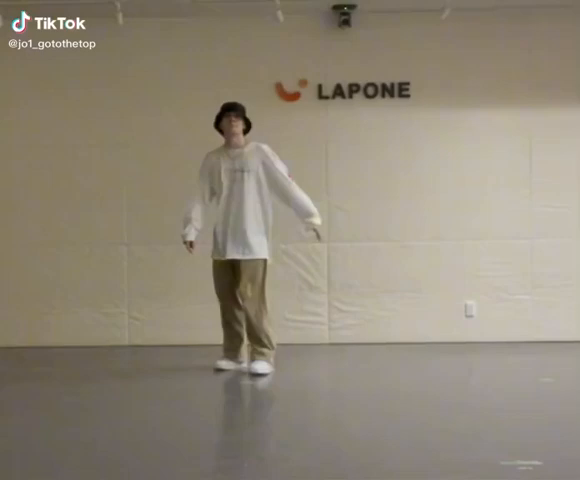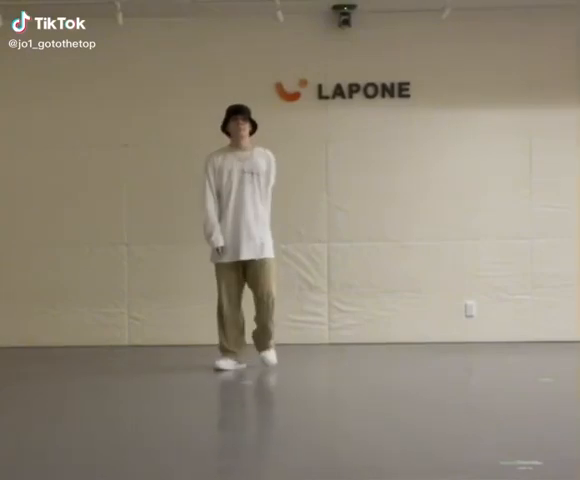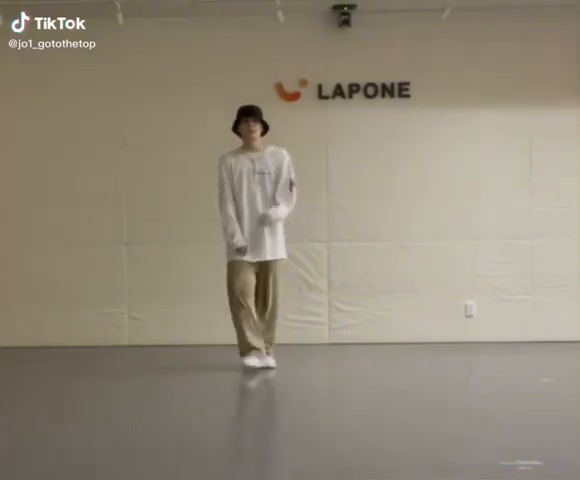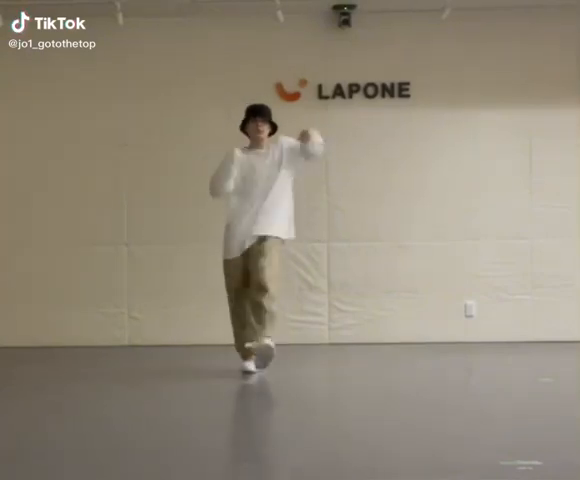
dt=0.5s
person 1, frame 1
left shoulder: (261, 153)
right shoulder: (212, 159)
left elbow: (286, 186)
right elbow: (202, 198)
left wrist: (311, 215)
right wrist: (190, 230)
left hip: (253, 241)
right hip: (223, 242)
left knee: (251, 299)
right knee: (228, 300)
left ankle: (262, 356)
right ankle: (234, 354)
person 1, frame 2
left shoulder: (266, 157)
right shoulder: (215, 160)
left elbow: (266, 199)
right elbow: (210, 201)
right wrist: (215, 236)
left hip: (259, 240)
right hip: (228, 242)
left knee: (266, 295)
right knee: (228, 301)
left ankle: (265, 344)
right ankle: (232, 354)
person 1, frame 3
left shoulder: (280, 156)
right shoulder: (228, 161)
left elbow: (289, 194)
right elbow: (226, 202)
left wrist: (275, 214)
right wrist: (235, 236)
left hip: (270, 242)
right hip: (240, 242)
left knee: (267, 300)
right knee: (241, 297)
left ankle: (266, 351)
right ankle: (252, 351)
person 1, frame 4
left shoulder: (283, 148)
right shoulder: (234, 158)
left elbow: (313, 151)
right elbow: (217, 190)
left wrist: (311, 138)
right wrist: (232, 159)
left hip: (269, 231)
right hip: (237, 237)
left knee: (264, 282)
right knee: (240, 298)
left ankle: (264, 338)
right ankle: (249, 354)
